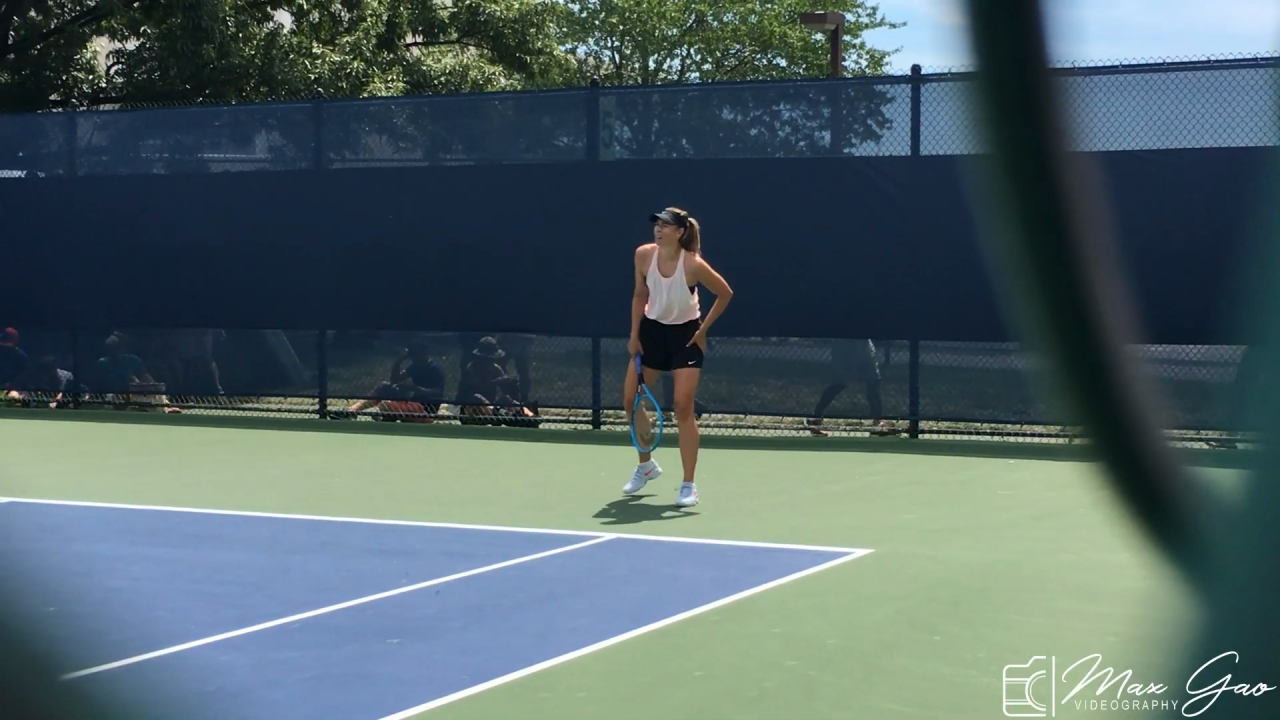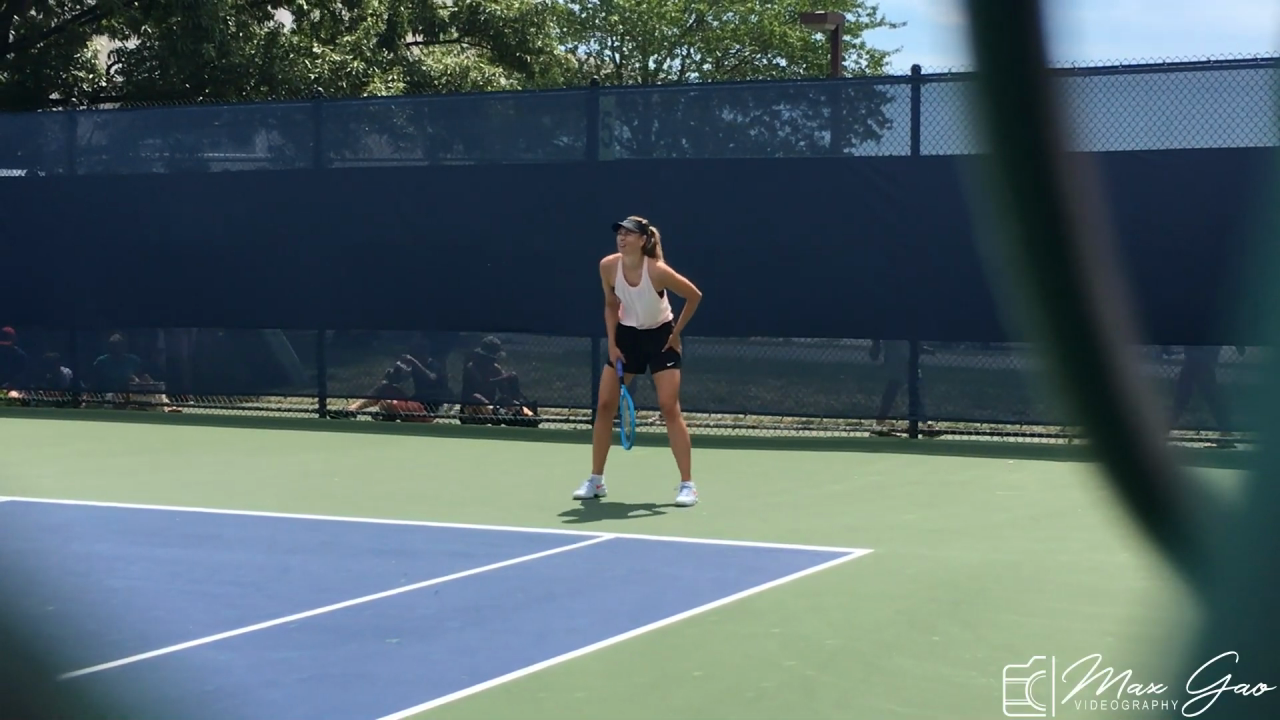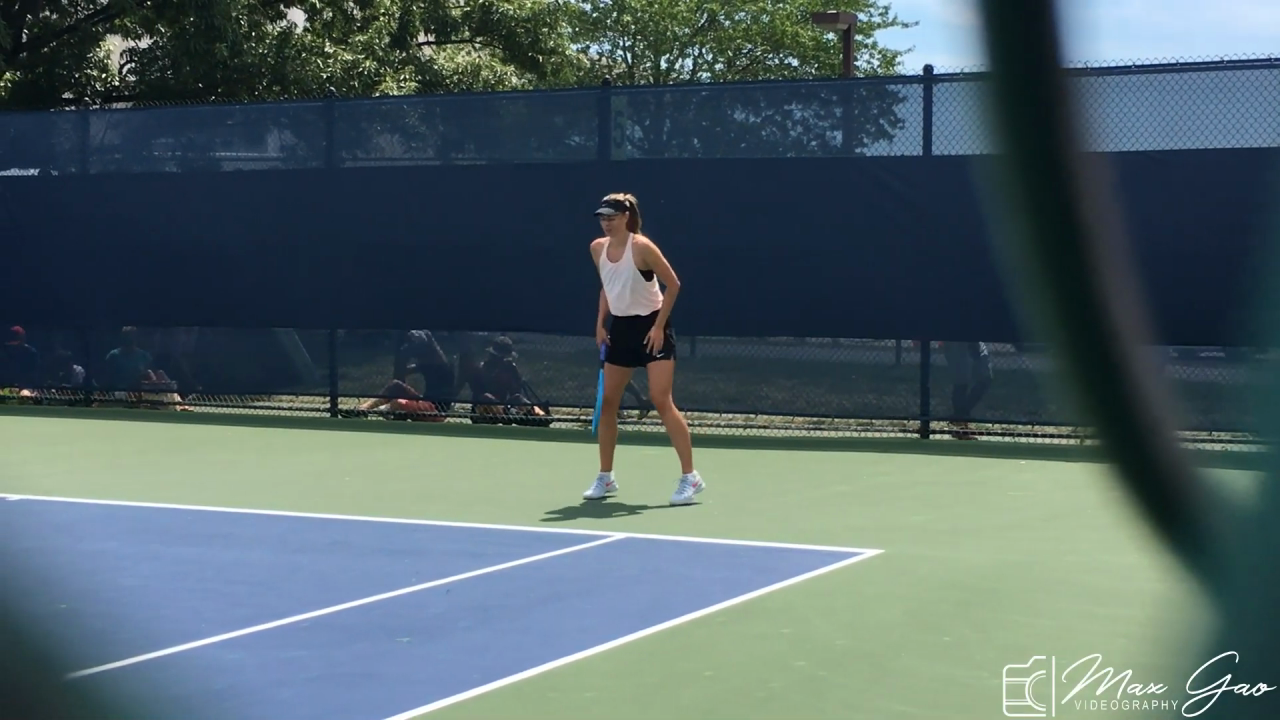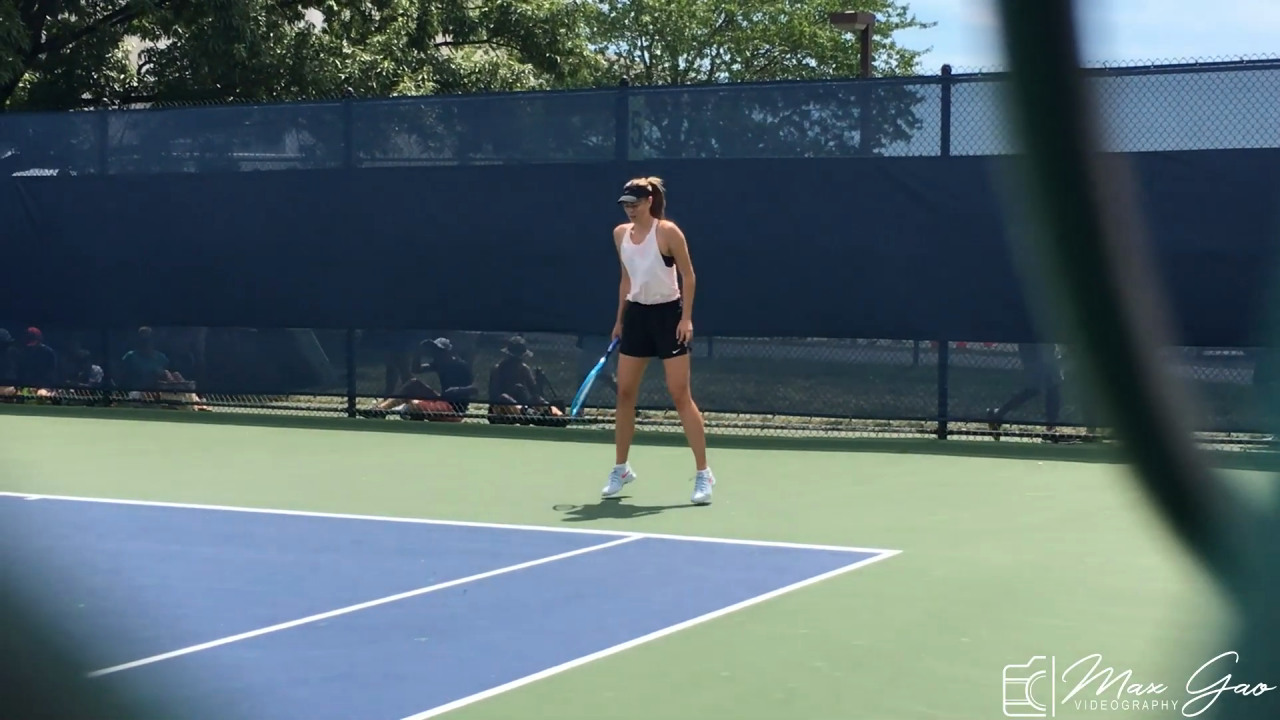
dt=0.4s
person 1, frame 1
left shoulder: (693, 264)
right shoulder: (643, 254)
left elbow: (725, 294)
right elbow: (640, 296)
left wrist: (704, 328)
right wrist: (634, 334)
left hip: (686, 333)
right hip: (652, 329)
left knee: (682, 407)
right knee: (631, 400)
left ankle: (688, 485)
right ankle: (645, 465)
person 1, frame 2
left shoulder: (657, 270)
right shoulder: (608, 265)
left elbow: (694, 296)
right elbow: (611, 305)
left wrist: (677, 332)
right wrist: (611, 343)
left hip: (660, 337)
right hip: (626, 335)
left knee: (670, 409)
right knee: (605, 405)
left ankle: (687, 484)
right ankle: (596, 480)
person 1, frame 3
left shoulder: (641, 246)
right shoulder: (598, 248)
left elbow: (673, 284)
left wrist: (659, 324)
right wrist: (600, 325)
left hip: (650, 327)
right hip: (620, 328)
left knee: (662, 403)
right knee: (606, 402)
left ankle: (690, 477)
right ankle: (606, 477)
person 1, frame 4
left shoulder: (667, 231)
right shoulder: (620, 234)
left elbow: (688, 276)
left wrist: (687, 317)
right wrist: (619, 319)
left hip: (668, 314)
right hip: (636, 315)
left knee: (680, 397)
right knee: (624, 393)
left ankle: (703, 474)
right ankle: (621, 469)
